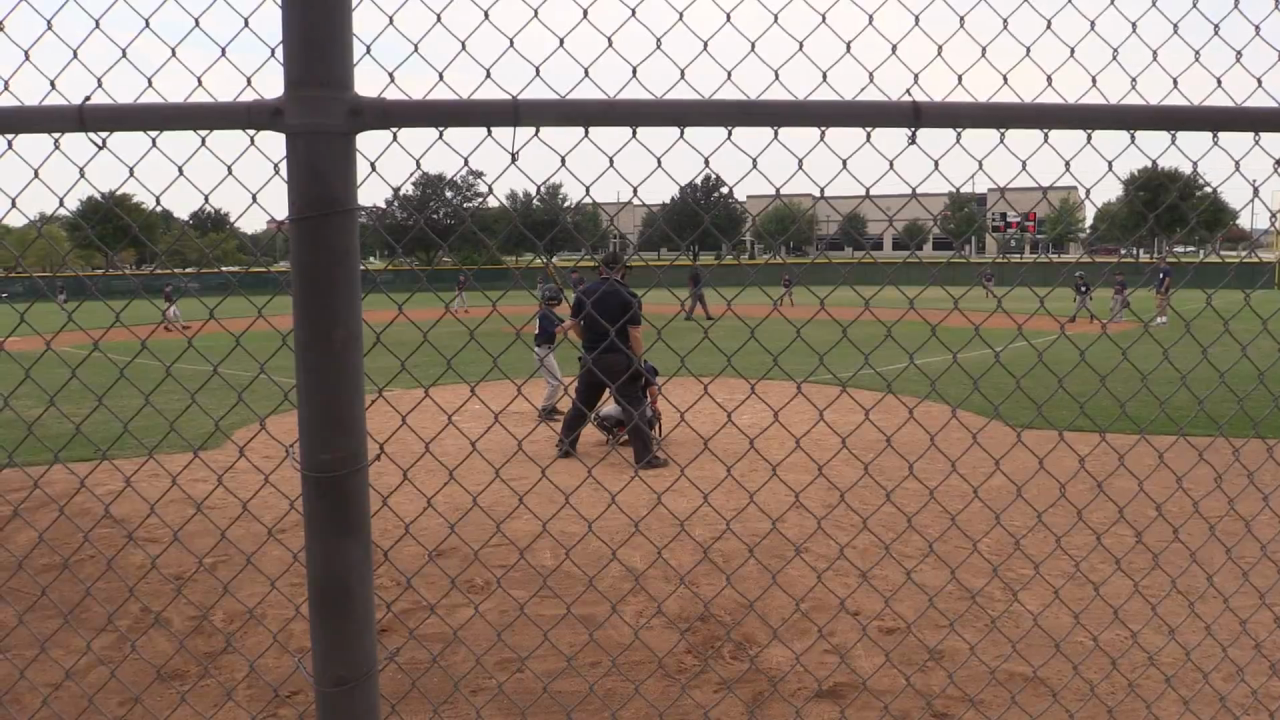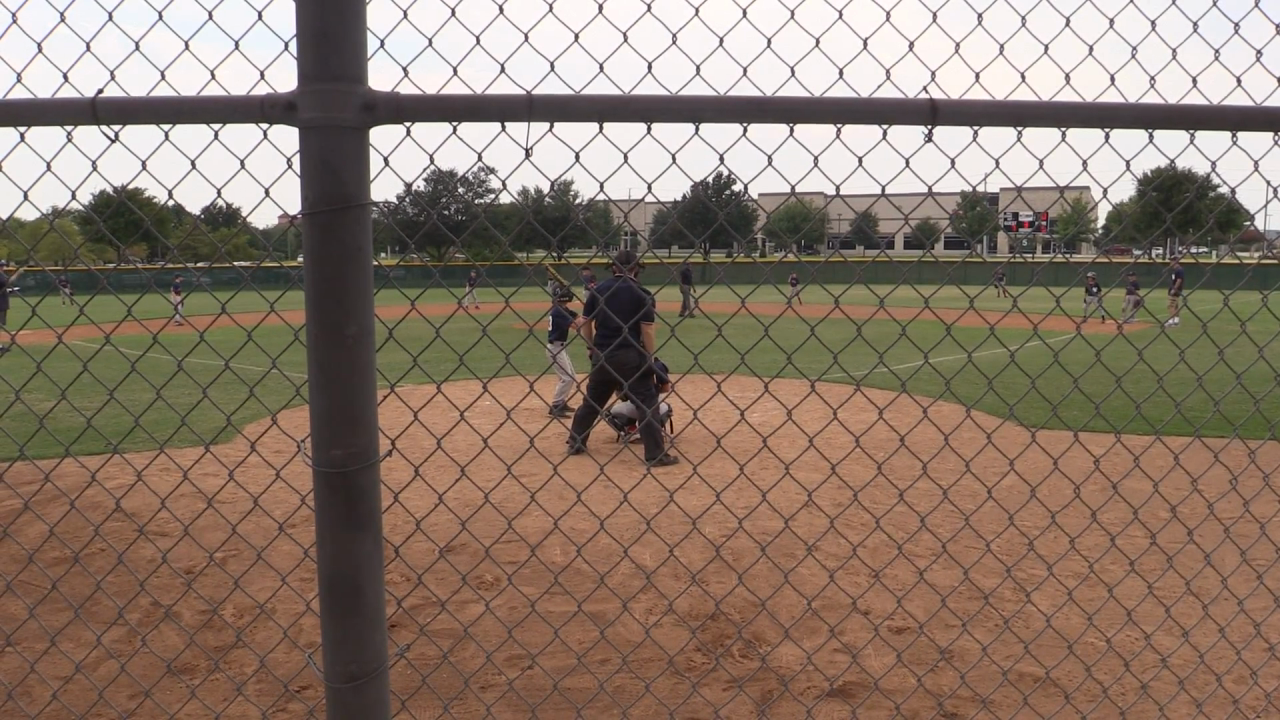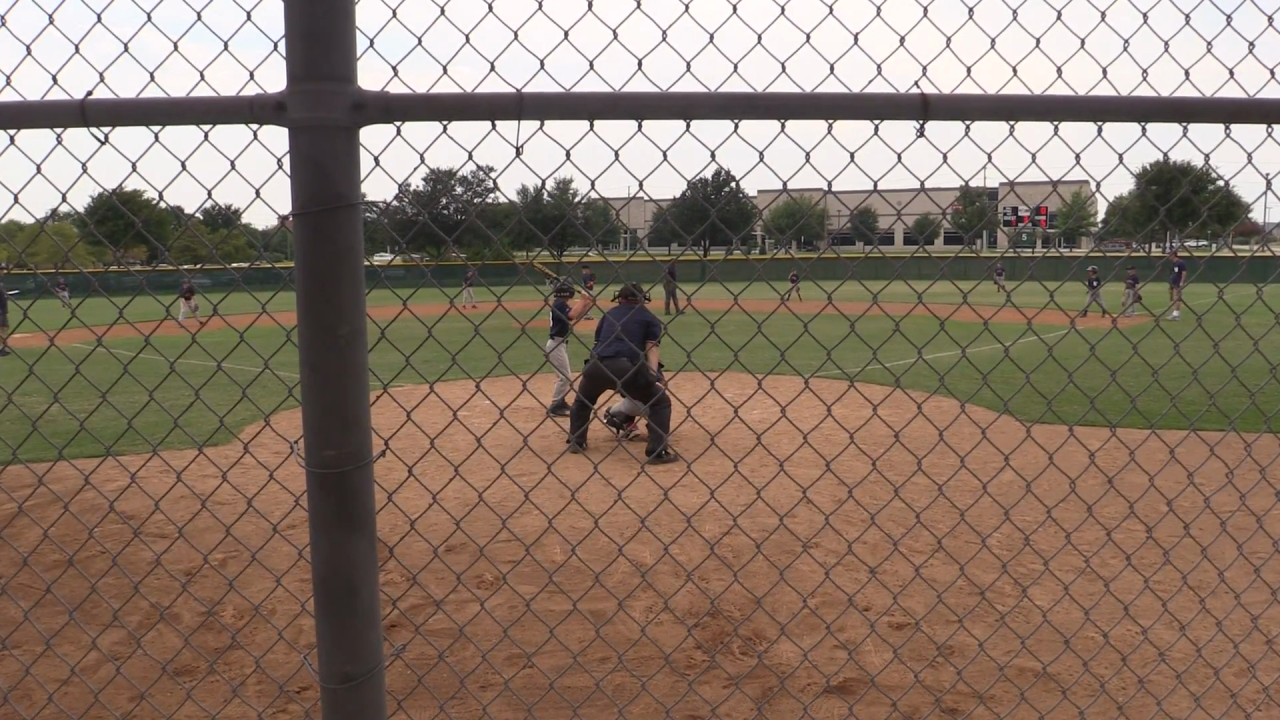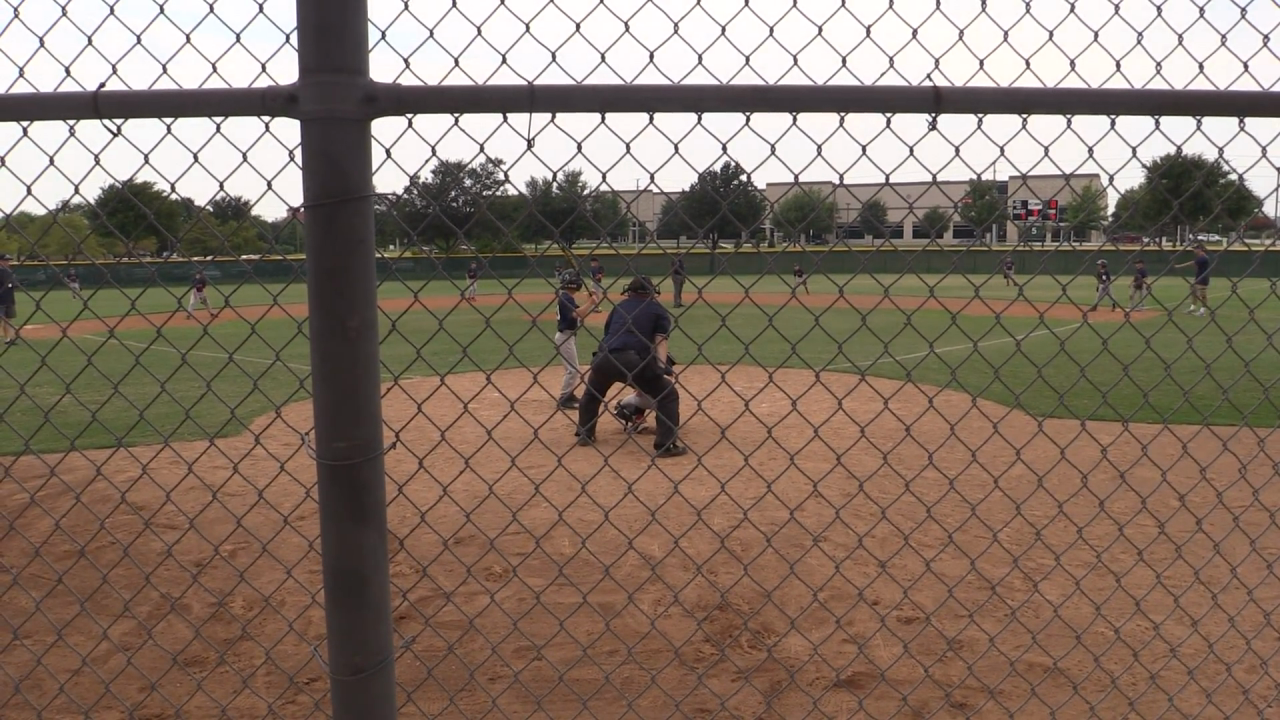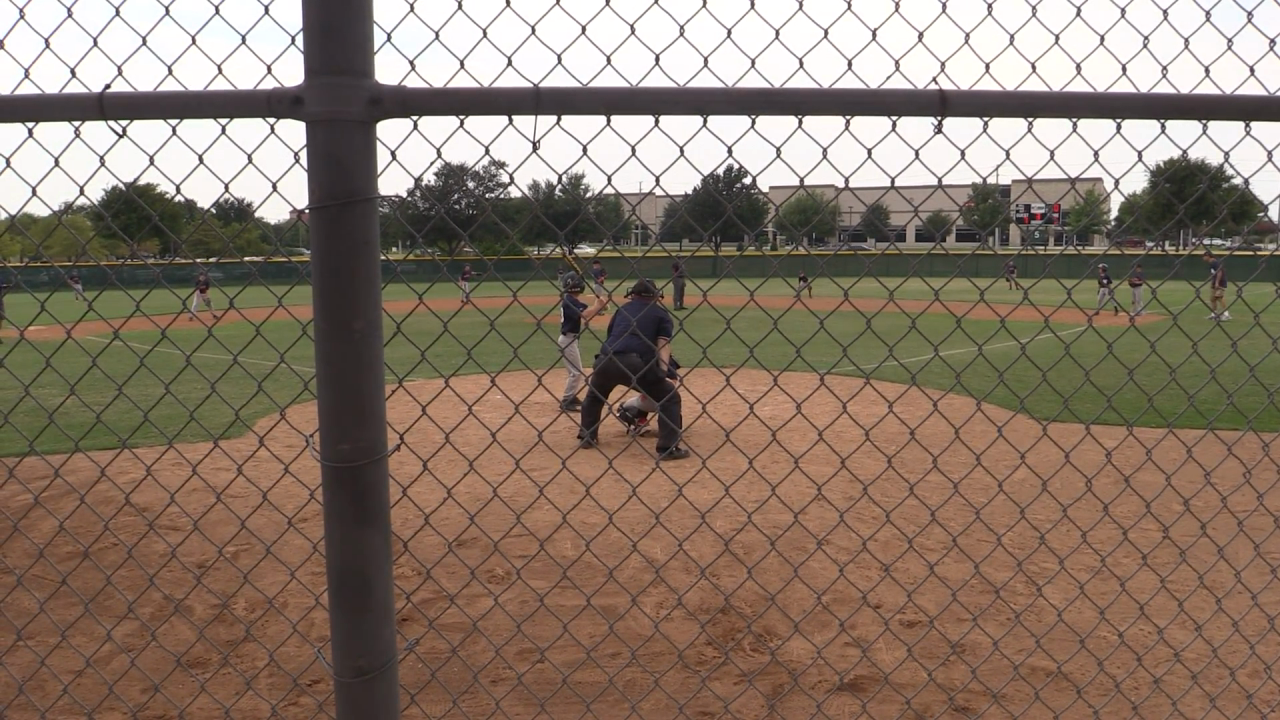
dt=1s
person 1, frame 1
left shoulder: (585, 292)
right shoulder: (629, 296)
left elbow: (573, 325)
right elbow: (635, 334)
right wrist: (638, 363)
left hip: (591, 359)
right hip: (619, 359)
left knee: (581, 404)
right knee: (633, 408)
left ankle: (565, 446)
right ankle: (645, 457)
person 1, frame 2
left shoulder: (599, 290)
right shoulder: (642, 294)
left elbow: (585, 323)
right elbow: (647, 330)
left wrist: (593, 348)
right wrist: (649, 361)
left hip: (602, 356)
right hip: (630, 356)
left knee: (592, 401)
right knee: (648, 404)
left ankle: (575, 443)
right ankle: (656, 454)
person 1, frame 3
left shoulder: (610, 313)
right shoulder: (649, 318)
right elbow: (652, 347)
right wrist: (653, 378)
left hip: (596, 365)
right hip: (625, 367)
left knee: (582, 401)
right knee: (660, 402)
left ankle: (576, 442)
right ankle: (658, 451)
person 1, frame 4
left shoulder: (620, 306)
right shoulder: (659, 311)
right elbow: (661, 341)
right wrist: (661, 370)
left hip: (604, 359)
right hip: (634, 360)
left knee: (592, 393)
right knee: (668, 395)
left ankle: (584, 434)
right ankle: (666, 445)
person 1, frame 5
left shoulder: (623, 309)
right shoulder: (661, 314)
right elbow: (663, 345)
right wrist: (662, 374)
left hip: (607, 361)
right hip: (636, 363)
left knee: (594, 396)
right knee: (670, 398)
left ankle: (586, 437)
right ankle: (668, 448)
